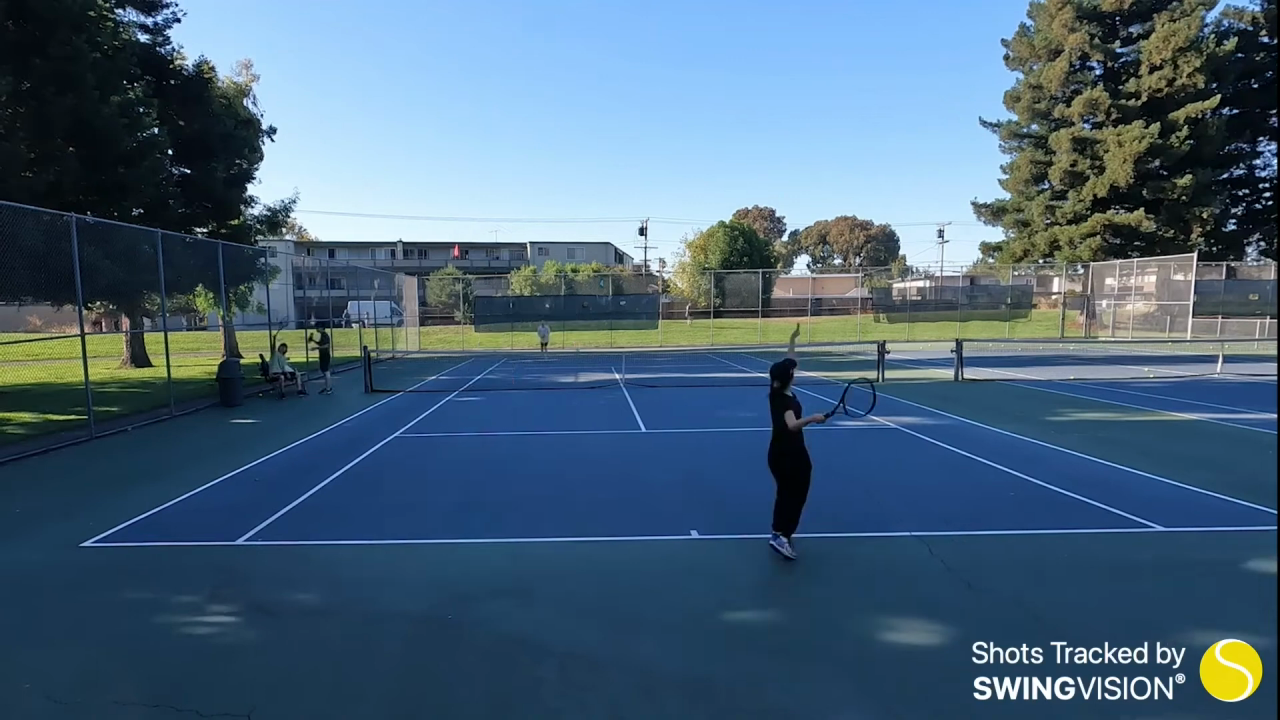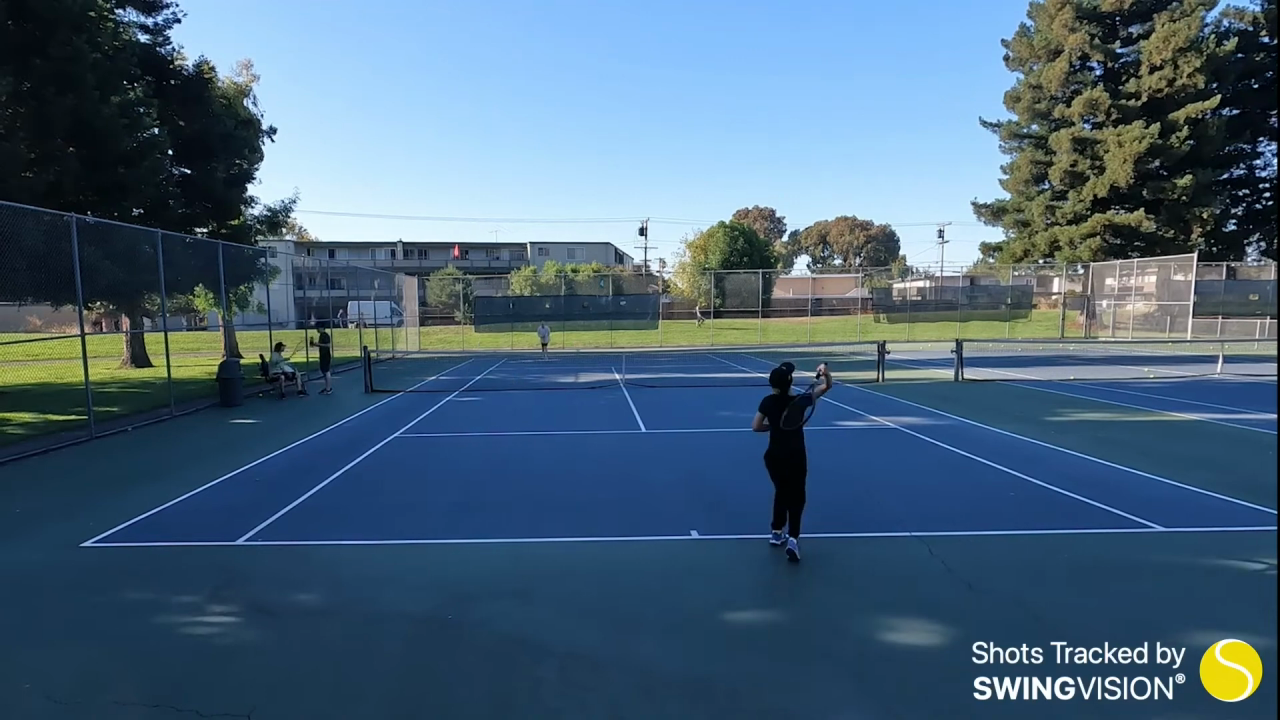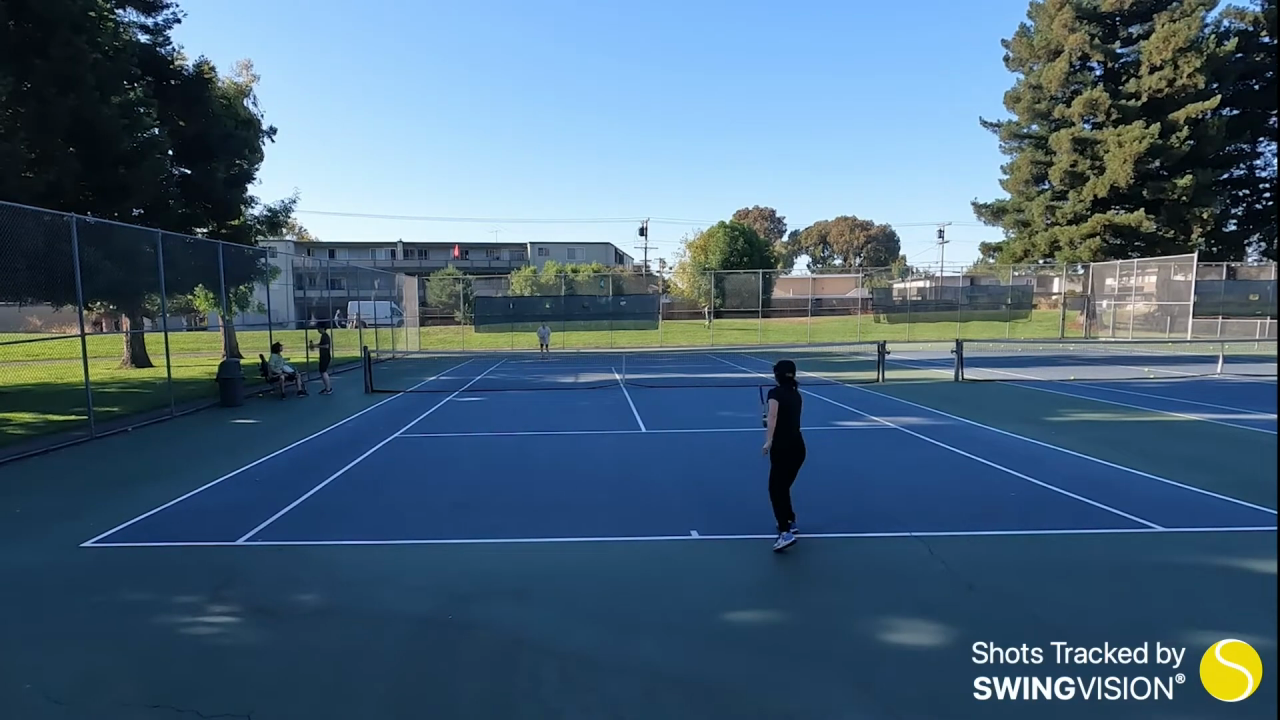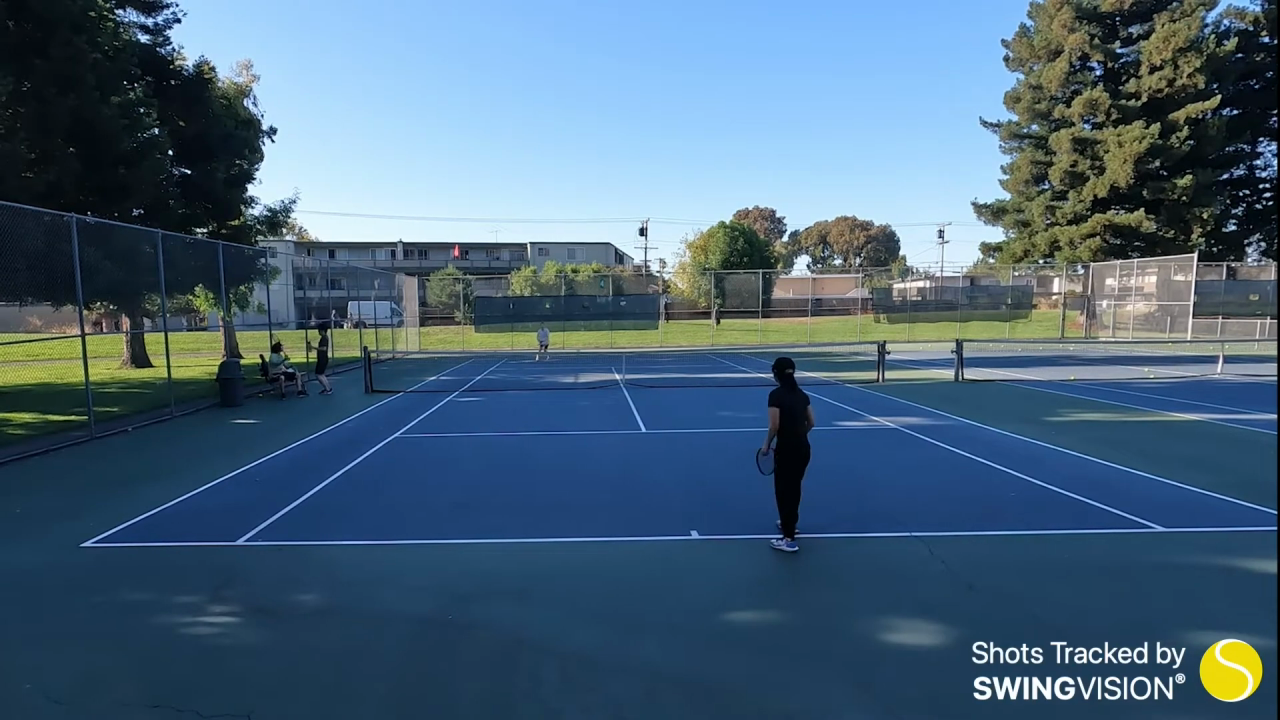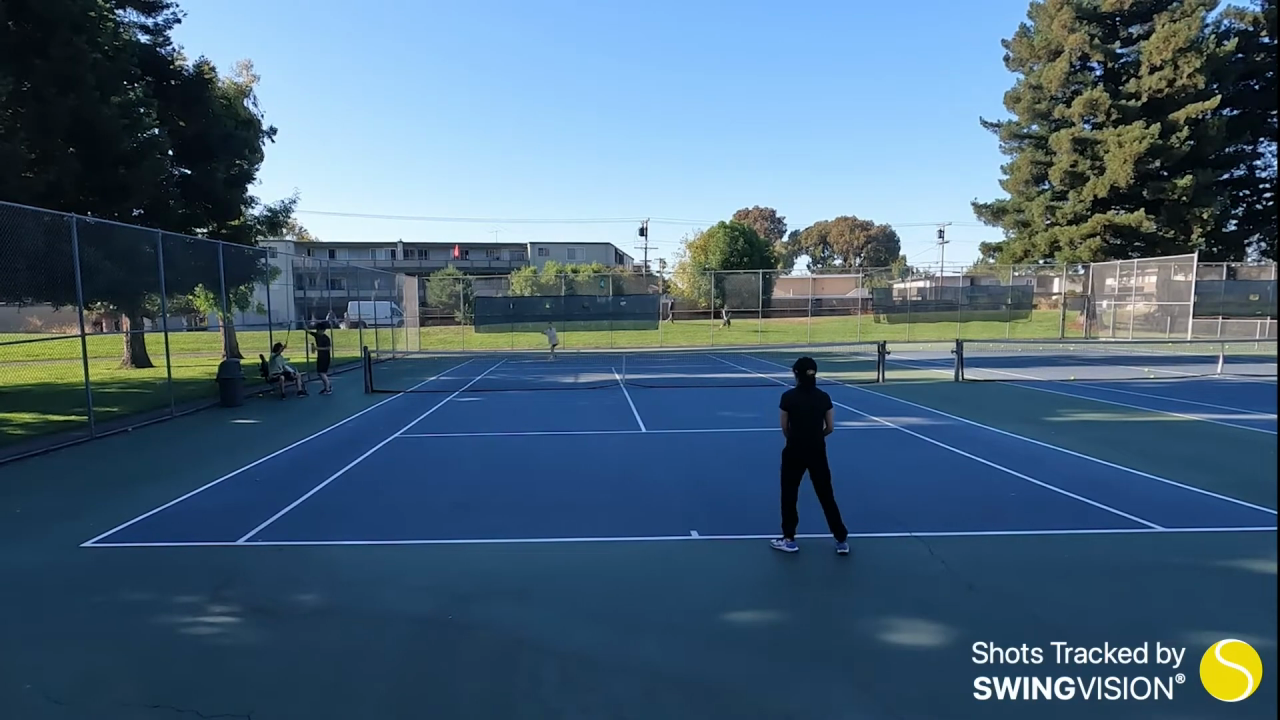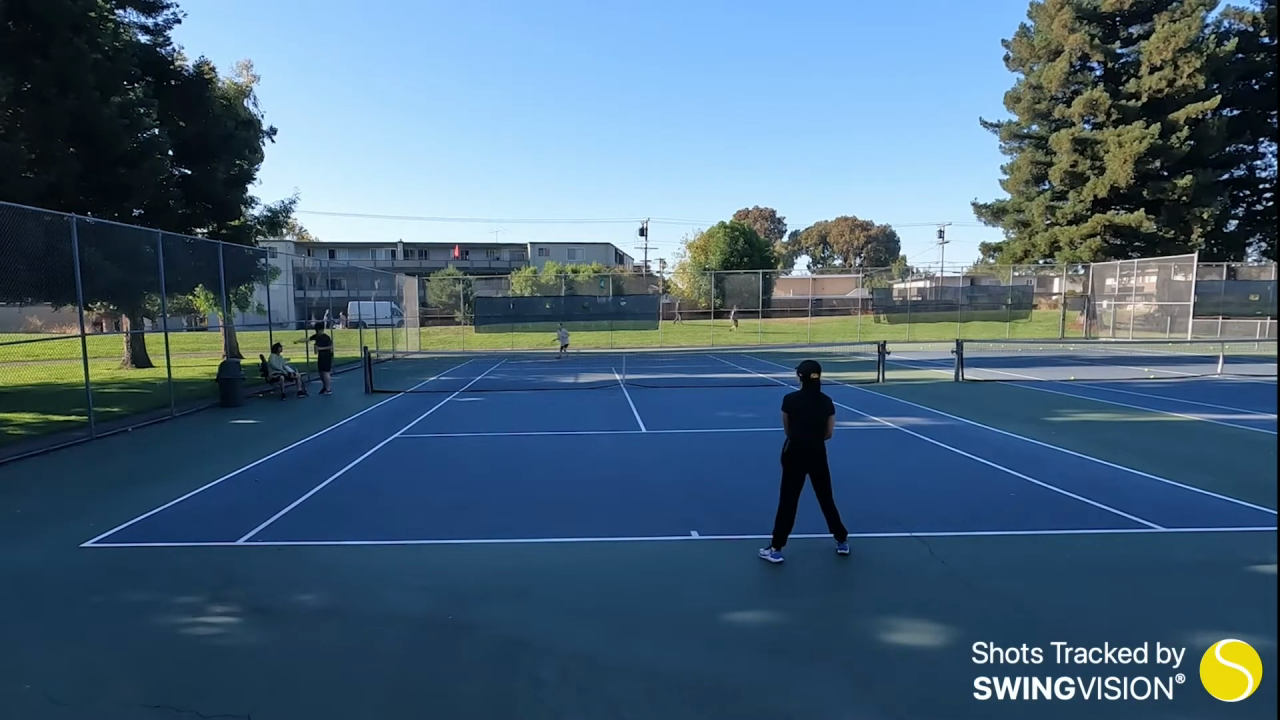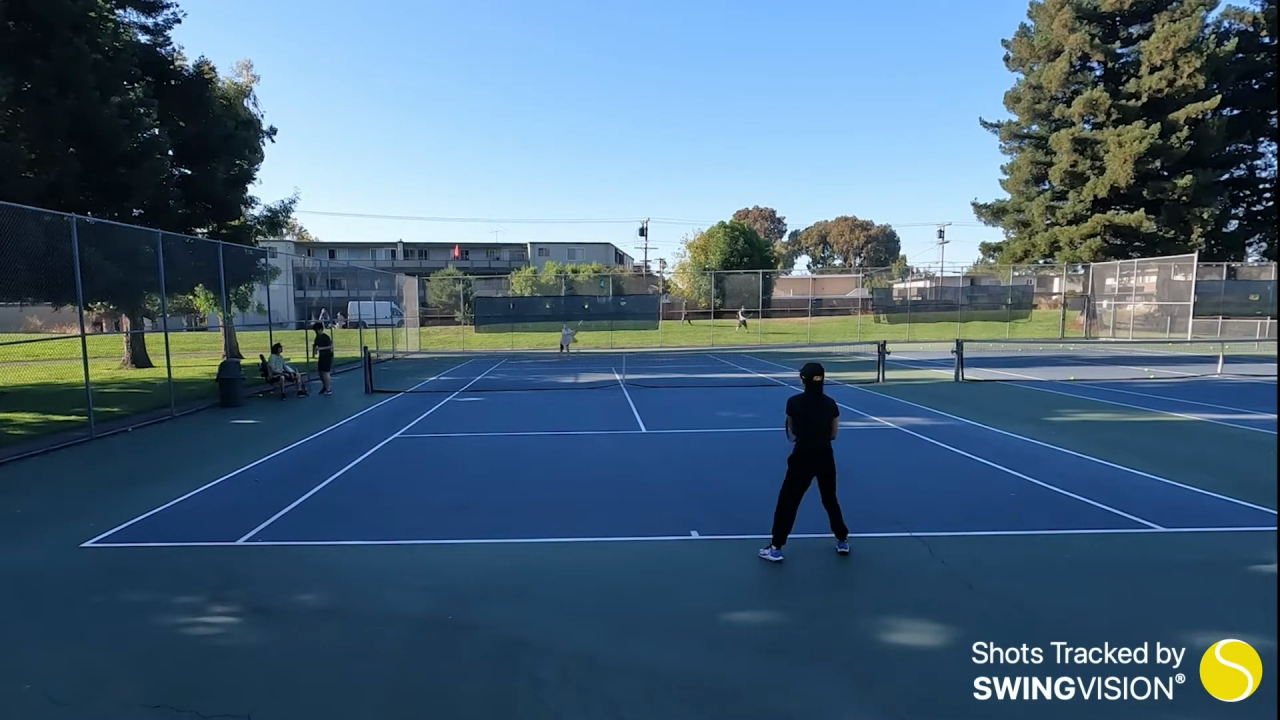
dt=0.5s
person 1, frame 1
left shoulder: (776, 393)
right shoulder: (786, 401)
left elbow: (788, 361)
right elbow: (793, 425)
left wrist: (792, 340)
right wrist: (811, 418)
left hip: (776, 455)
right hip: (793, 456)
left knee: (784, 495)
right knee: (796, 497)
left ankle: (777, 533)
right ankle: (783, 537)
person 1, frame 2
left shoulder: (768, 403)
left elbow: (756, 427)
right elbow: (825, 388)
right wrist: (825, 374)
left hip: (774, 456)
right hip: (795, 457)
left knee: (781, 493)
right knee: (797, 499)
left ankle: (777, 532)
right ankle: (792, 540)
person 1, frame 3
left shoulder: (775, 393)
right shoulder: (796, 395)
left elbow: (774, 416)
left wrist: (769, 440)
left hip: (783, 447)
right hip: (798, 447)
left knee: (776, 490)
right knee: (782, 487)
left ankle: (786, 532)
right ankle: (789, 523)
person 1, frame 4
left shoulder: (776, 395)
right shoulder: (802, 394)
left elbow: (774, 426)
right elbow: (811, 423)
left wrist: (767, 445)
left hip: (786, 449)
right hip: (804, 447)
left knee: (783, 492)
right knee: (794, 488)
left ankle: (788, 539)
right ankle: (790, 524)
person 1, frame 5
left shoulder: (788, 397)
right shoulder: (824, 397)
left elbow: (784, 428)
right elbow: (830, 428)
left hip: (795, 450)
right hip: (818, 451)
left knee: (789, 494)
right knee: (826, 495)
left ankle: (788, 539)
right ankle: (841, 540)
person 1, frame 6
left shoulder: (790, 400)
right shoulder: (826, 402)
left elbow: (787, 430)
right elbow: (829, 434)
left hip: (795, 455)
right hip: (818, 455)
left knee: (788, 502)
right knee: (826, 499)
left ankle: (776, 549)
right ankle: (842, 541)
person 1, frame 7
left shoulder: (794, 402)
right shoulder: (830, 404)
right elbow: (833, 435)
left hip: (802, 458)
right hip: (825, 457)
left knee: (787, 501)
right knee: (830, 500)
left ankle: (775, 548)
right ankle: (842, 541)
